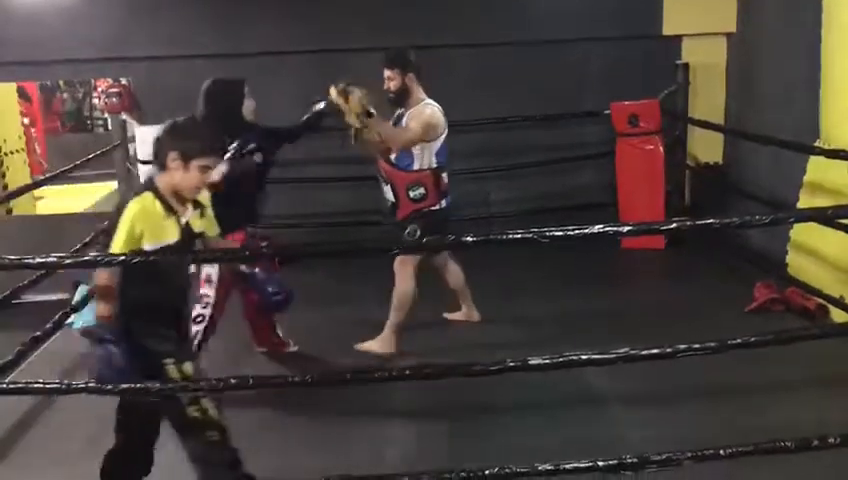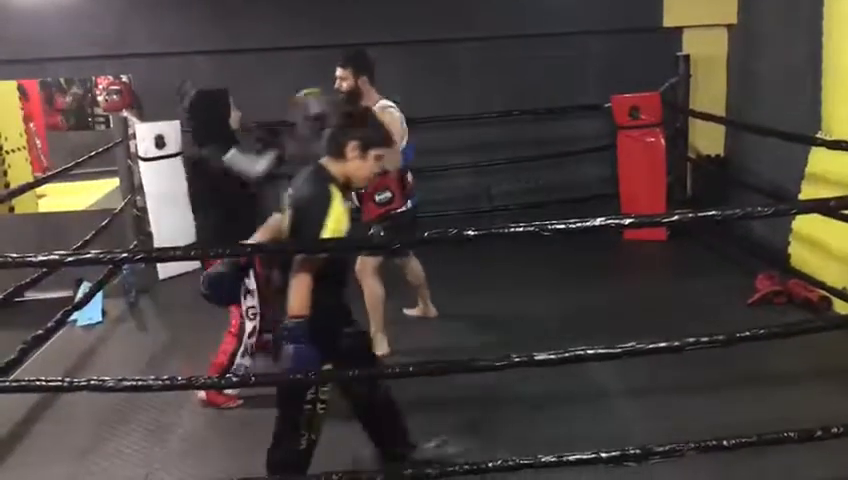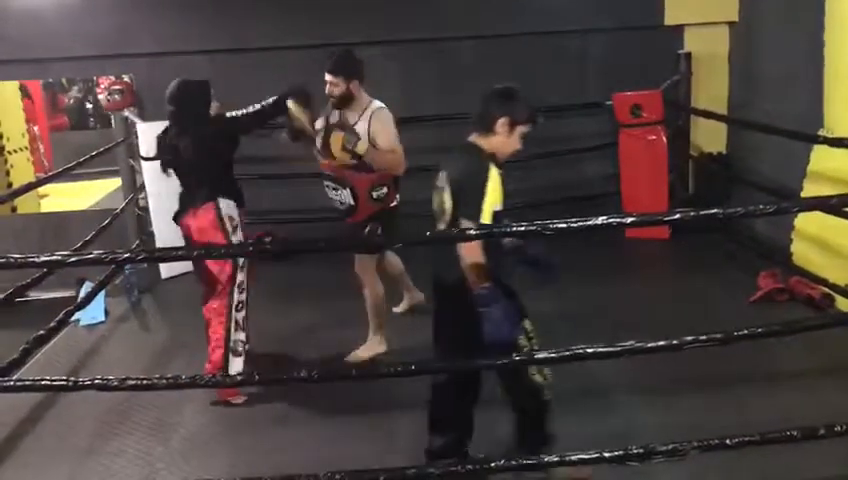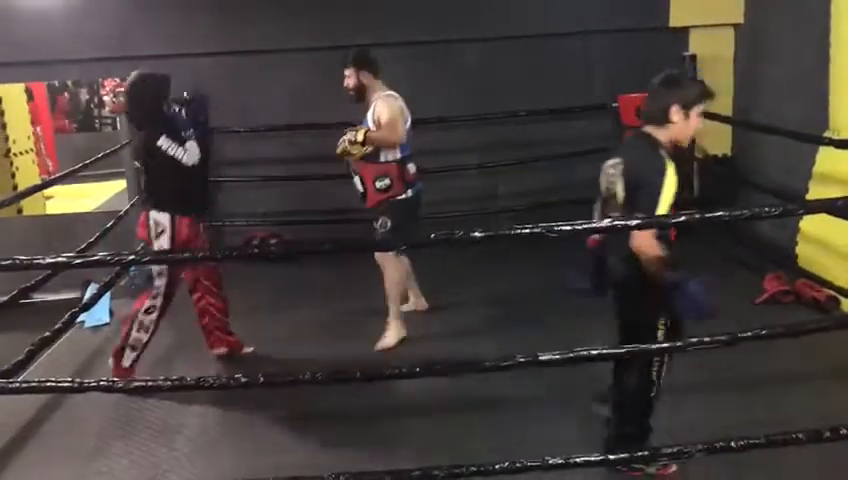
dt=0.5s
person 1, frame 1
left shoulder: (197, 201)
right shoulder: (138, 208)
left elbow: (216, 244)
right elbow: (107, 273)
right wrist: (106, 334)
left hip: (171, 323)
right hip: (145, 329)
left knee: (142, 415)
right knee: (198, 412)
person 1, frame 2
left shoulder: (312, 181)
right shoulder: (325, 197)
left elbow: (274, 227)
right elbow: (303, 269)
left wrist: (234, 262)
right wrist: (297, 332)
left hip: (329, 314)
right hip: (315, 323)
left knee: (366, 381)
right knee: (302, 411)
left ankle: (399, 452)
right ankle: (285, 475)
person 1, frame 3
left shoulder: (457, 164)
right shoulder: (484, 171)
right elbow: (469, 240)
right wrist: (488, 299)
left hip: (448, 287)
right hip: (476, 290)
left knee: (454, 374)
right knee: (528, 374)
left ankle: (445, 455)
right ankle: (535, 456)
person 1, frame 4
left shoulder: (628, 148)
right shoulder: (658, 165)
left elbow: (609, 205)
right elbow: (642, 239)
left wrist: (598, 244)
right wrist: (675, 281)
left hip: (618, 267)
right hip: (639, 278)
left knee: (640, 351)
right knee: (644, 361)
left ankle: (617, 408)
right ankle: (624, 448)
person 2, frame 1
left shoulder: (251, 134)
left elbow: (291, 132)
right elbow: (212, 178)
left wrist: (320, 110)
right wrist: (237, 157)
left hip: (246, 227)
right hip: (223, 232)
left knee: (257, 288)
right knee: (211, 301)
left ankle: (268, 339)
person 2, frame 2
left shoulder: (208, 150)
right shoulder: (215, 153)
right elbow: (256, 169)
left hip: (234, 240)
right hip: (226, 245)
left knee: (255, 300)
right knee: (247, 316)
left ankle: (262, 337)
right ankle: (214, 387)
person 2, frame 3
left shoulder: (173, 136)
right shoulder: (205, 130)
right elbow: (259, 115)
right wrist: (289, 97)
left hip: (191, 215)
right hip: (215, 212)
left knee: (215, 292)
right knee: (232, 292)
left ankle: (222, 353)
right ankle: (224, 377)
person 2, frame 4
left shoulder: (164, 127)
right shoulder: (151, 135)
left elbow: (195, 159)
right elbow: (192, 158)
left wrist: (189, 120)
right wrist: (187, 125)
left hip: (186, 216)
right hip: (164, 219)
left knee: (207, 276)
right knee: (158, 294)
left ankle: (222, 341)
right ankle: (123, 363)
person 3, frame 1
left shoulder: (428, 113)
right shoulder: (404, 112)
left elbow: (399, 142)
right elbow: (382, 147)
left wrist: (365, 116)
right wrist: (362, 122)
left hip: (427, 205)
right hip: (418, 203)
left knee: (404, 265)
right knee: (441, 258)
left ankle: (388, 338)
right ankle: (469, 310)
person 3, frame 2
left shoulder: (386, 115)
left elbow: (389, 161)
left hip: (391, 206)
right hip: (381, 204)
left knee: (365, 268)
right knee: (403, 256)
left ankle: (379, 340)
right ankle: (426, 307)
person 3, frame 3
left shoulder: (378, 116)
right shoulder: (334, 110)
left elbow: (397, 166)
right elbow: (317, 142)
left wrist: (358, 148)
right wrist: (320, 137)
left hip: (376, 202)
right hip: (355, 202)
left knee: (365, 268)
right knee: (380, 252)
left ankle: (376, 339)
right ankle: (412, 294)
person 3, frame 4
left shoulder: (387, 103)
right shoulder: (376, 104)
left elbow: (395, 136)
left wrist: (360, 136)
right wrist: (354, 149)
left hip: (397, 196)
right hip: (387, 194)
left knee: (385, 255)
right knee: (392, 251)
left ankle: (394, 325)
right ankle: (417, 299)
